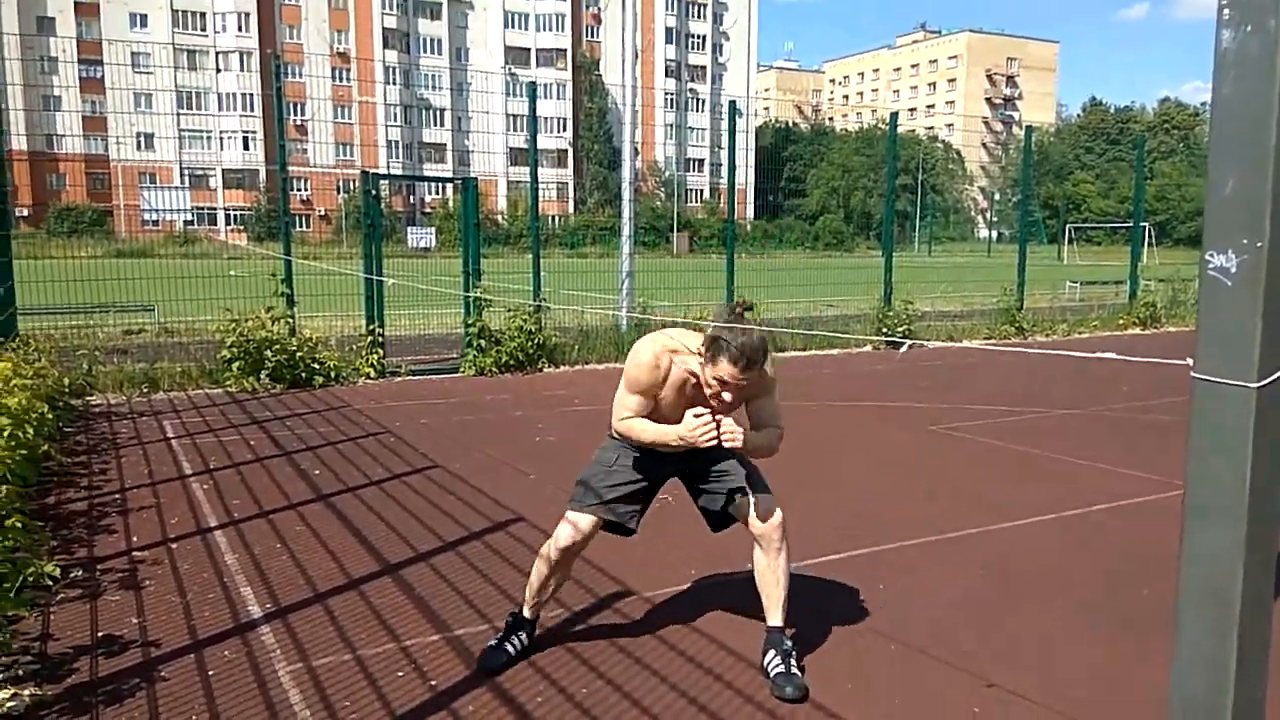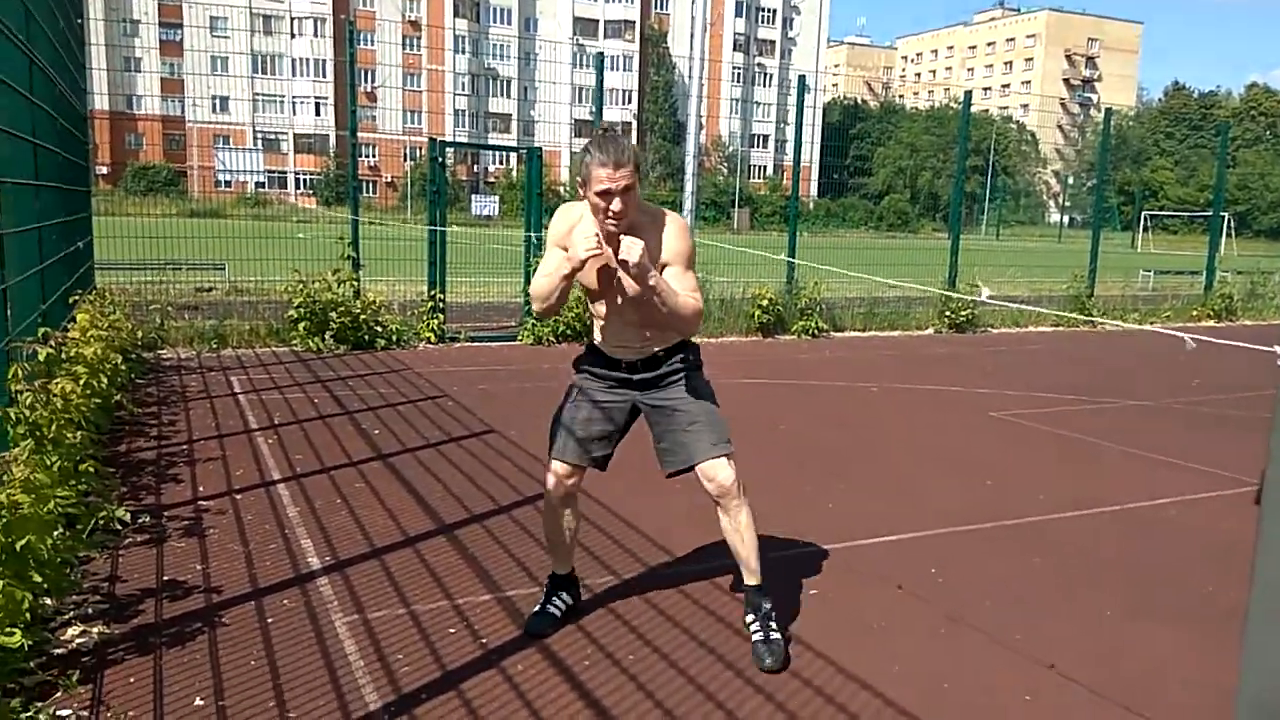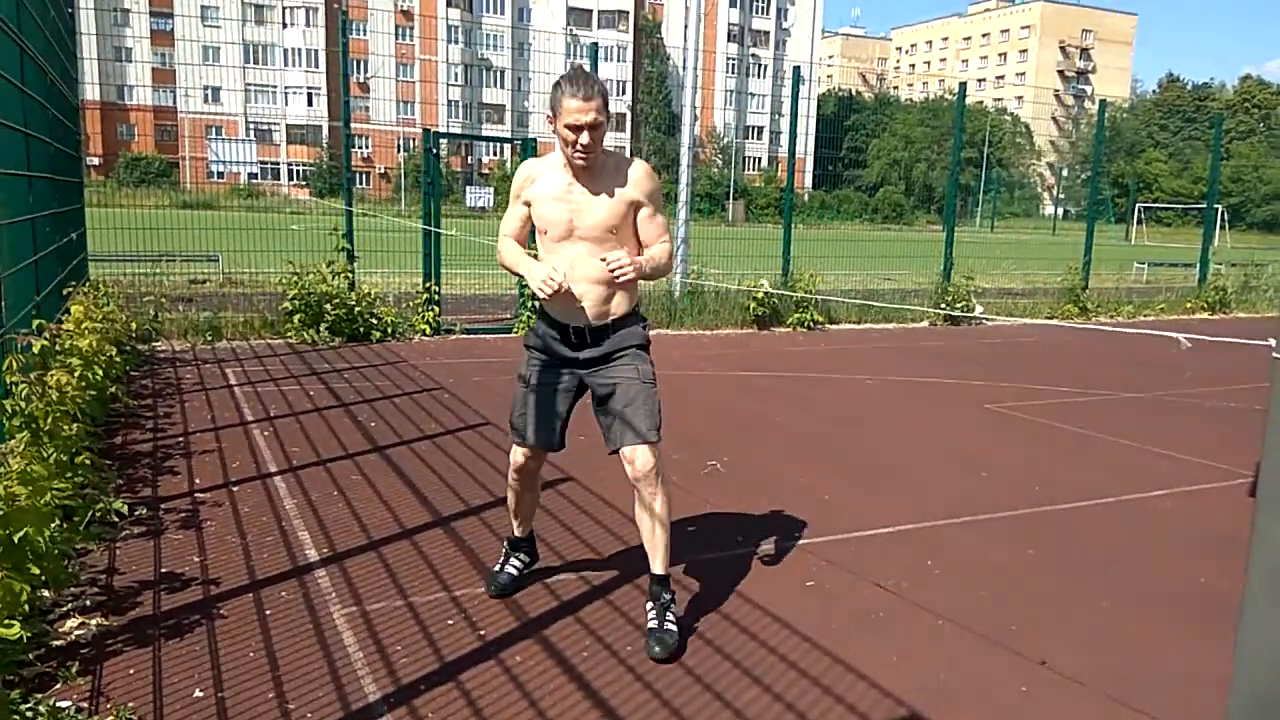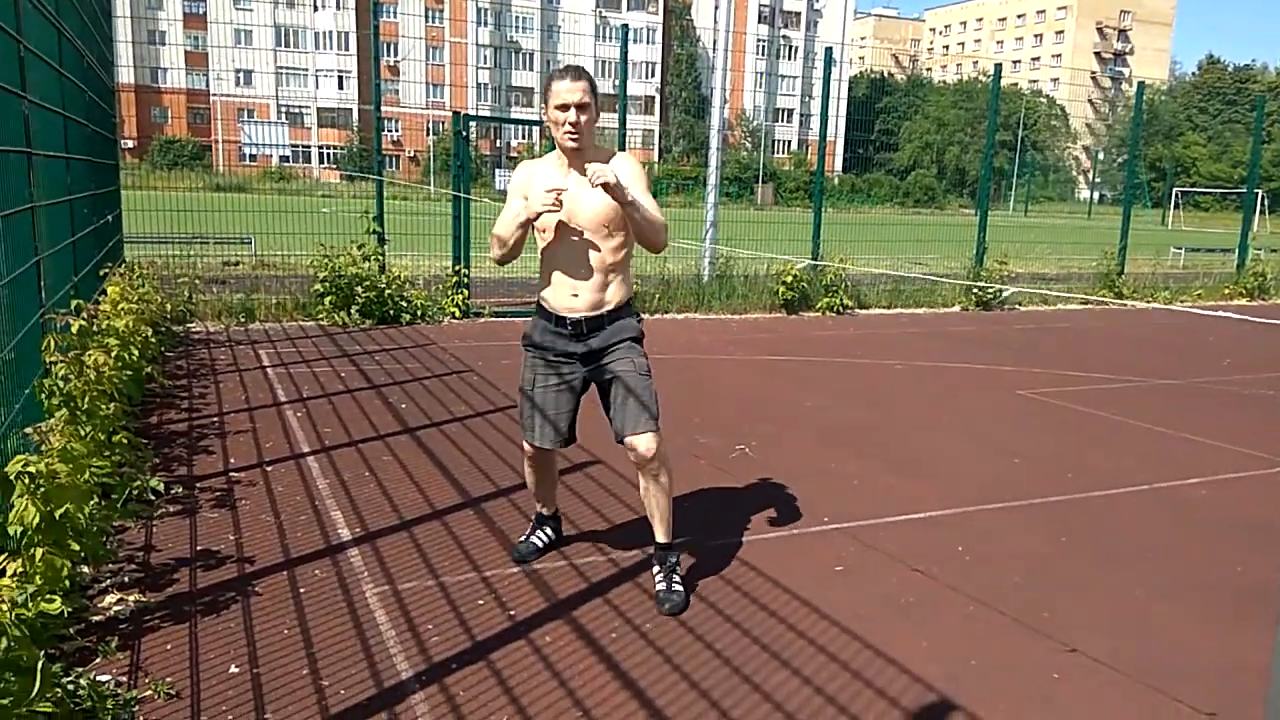
dt=0.5s
person 1, frame 1
left shoulder: (755, 372)
right shoulder: (652, 355)
left elbow: (771, 439)
right elbow: (622, 424)
left wrist: (747, 439)
right wrist: (681, 435)
left hip: (709, 447)
right hip: (642, 444)
left knee: (770, 522)
right knee: (569, 534)
left ankle: (777, 643)
right ankle: (523, 623)
person 1, frame 2
left shoulder: (670, 230)
right shoulder: (567, 222)
left elbow: (692, 319)
right elbow: (540, 305)
left wrist: (646, 278)
right wrist: (571, 266)
left hip: (674, 370)
right hip: (603, 368)
left knee: (723, 482)
right knee: (559, 482)
left ankle: (756, 603)
right ankle: (561, 587)
person 1, frame 3
left shoulder: (636, 176)
right shoulder: (531, 175)
left elbow: (664, 253)
right elbow: (505, 245)
left wrist: (641, 266)
right wrist: (532, 271)
left hip: (619, 341)
right hip: (553, 337)
left knee: (642, 464)
right knee: (523, 458)
left ankle: (661, 594)
right ankle: (521, 546)
person 1, frame 4
left shoulder: (625, 167)
right shoulder: (527, 175)
left elbow: (657, 241)
right elbow: (498, 253)
left wrist: (626, 198)
right wrist: (526, 215)
left hip: (615, 330)
right hip: (550, 333)
left knee: (647, 447)
right knee: (538, 446)
left ankle: (666, 558)
right ankle: (548, 521)
